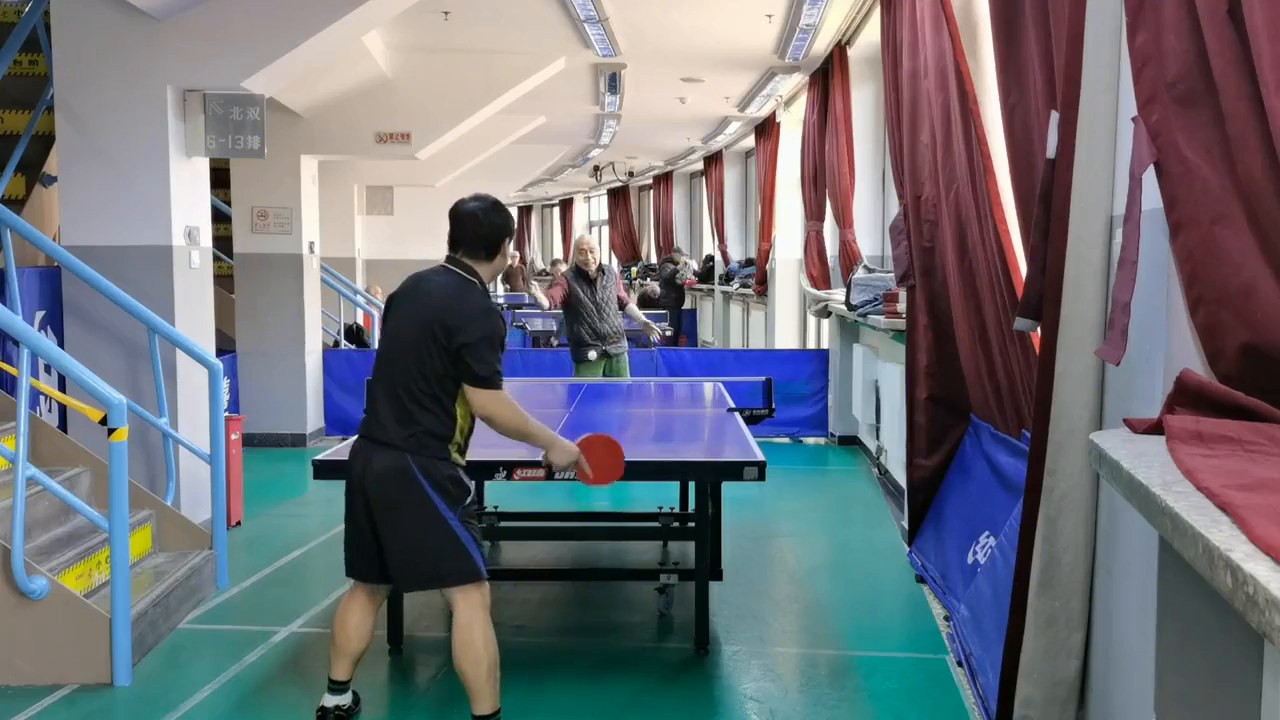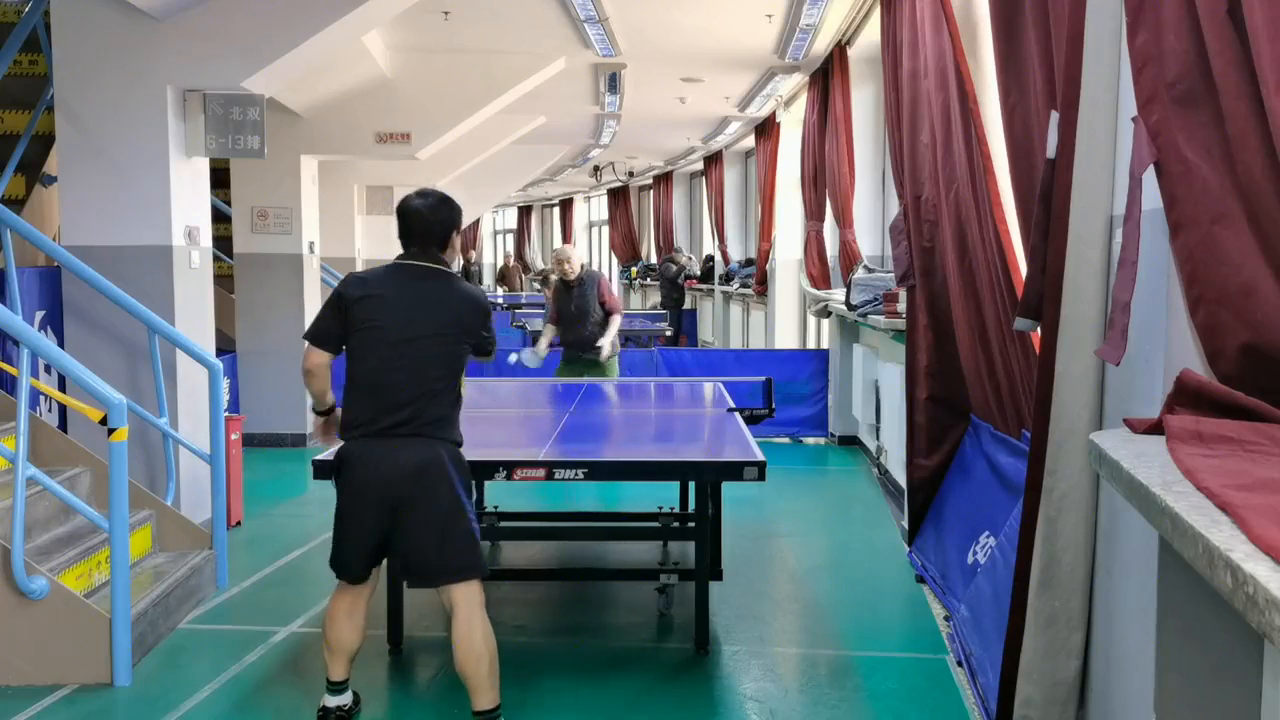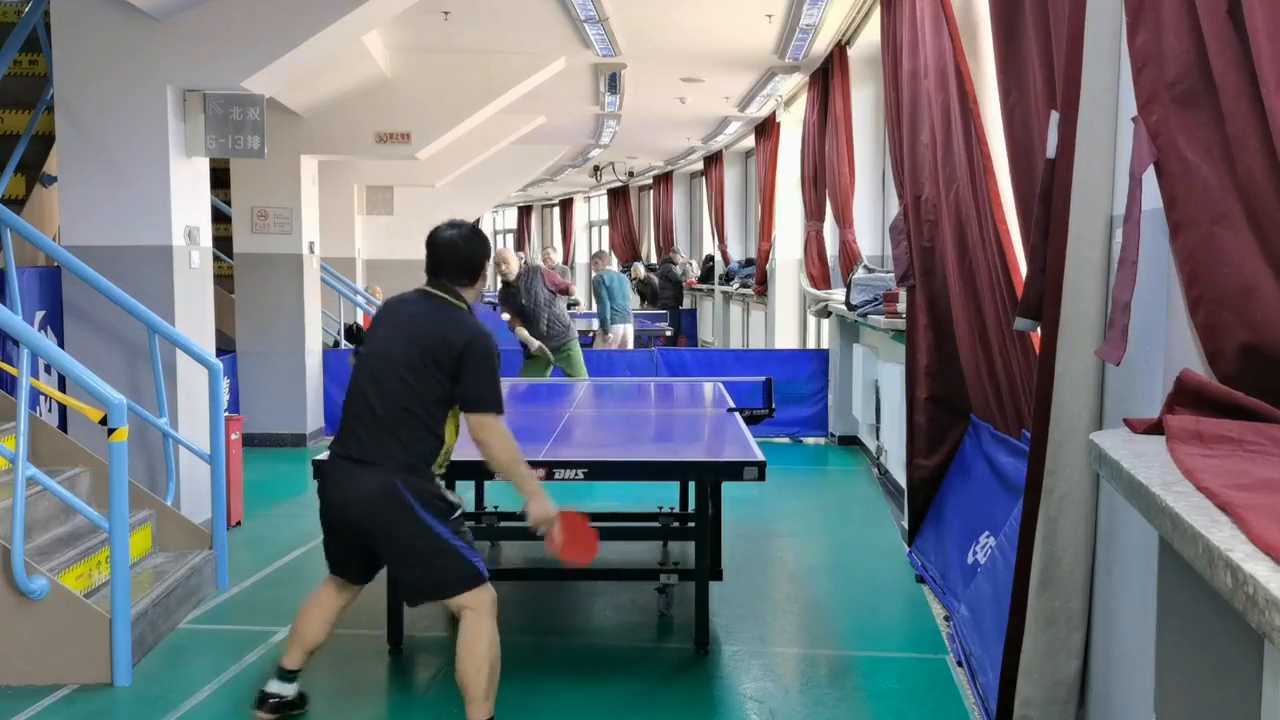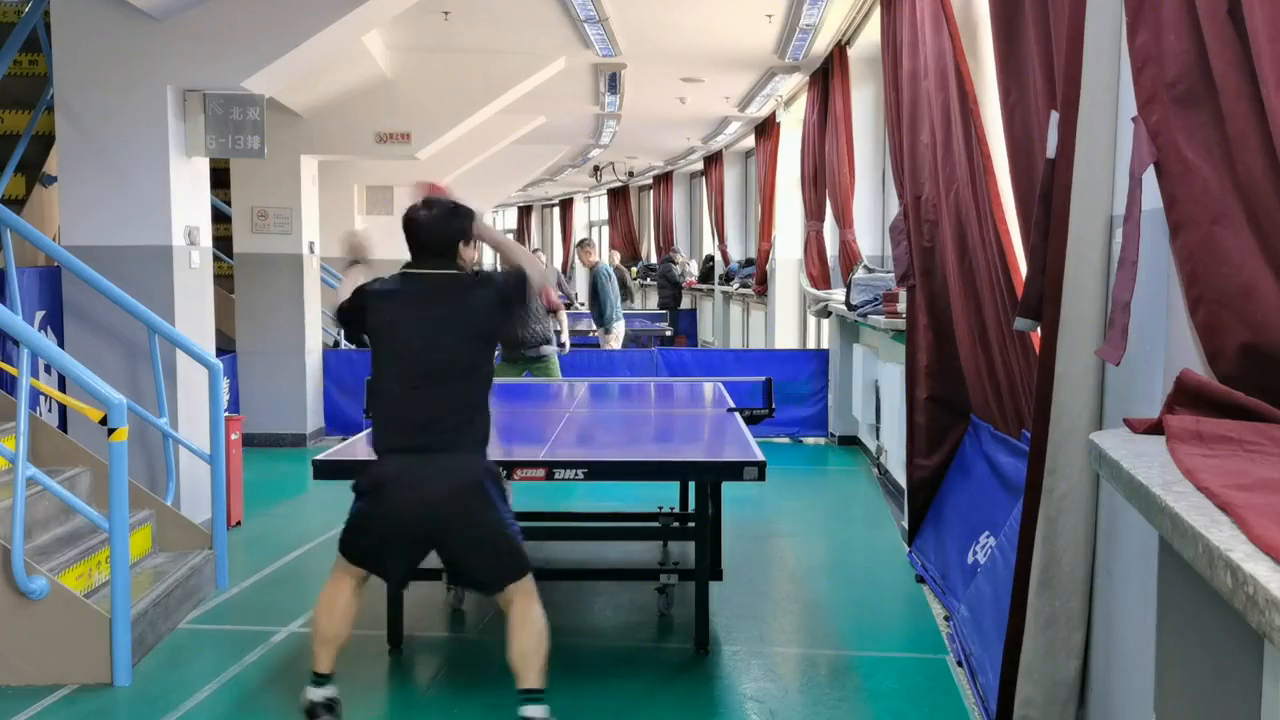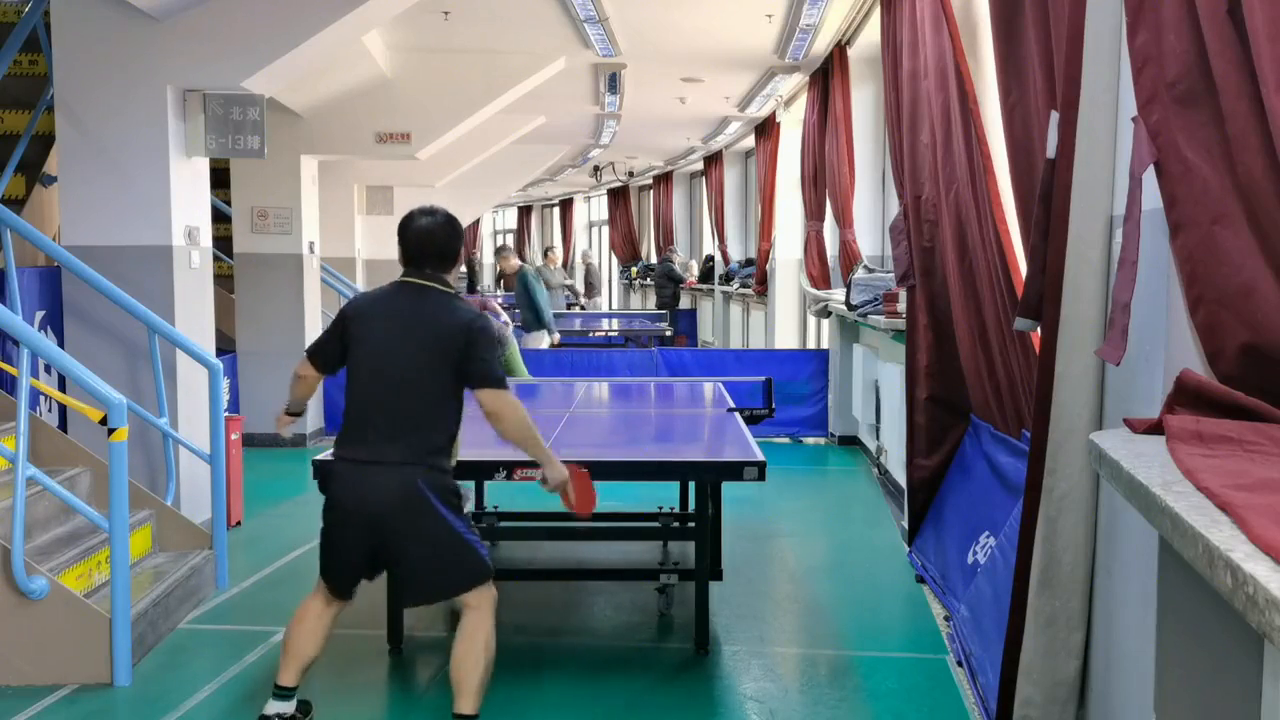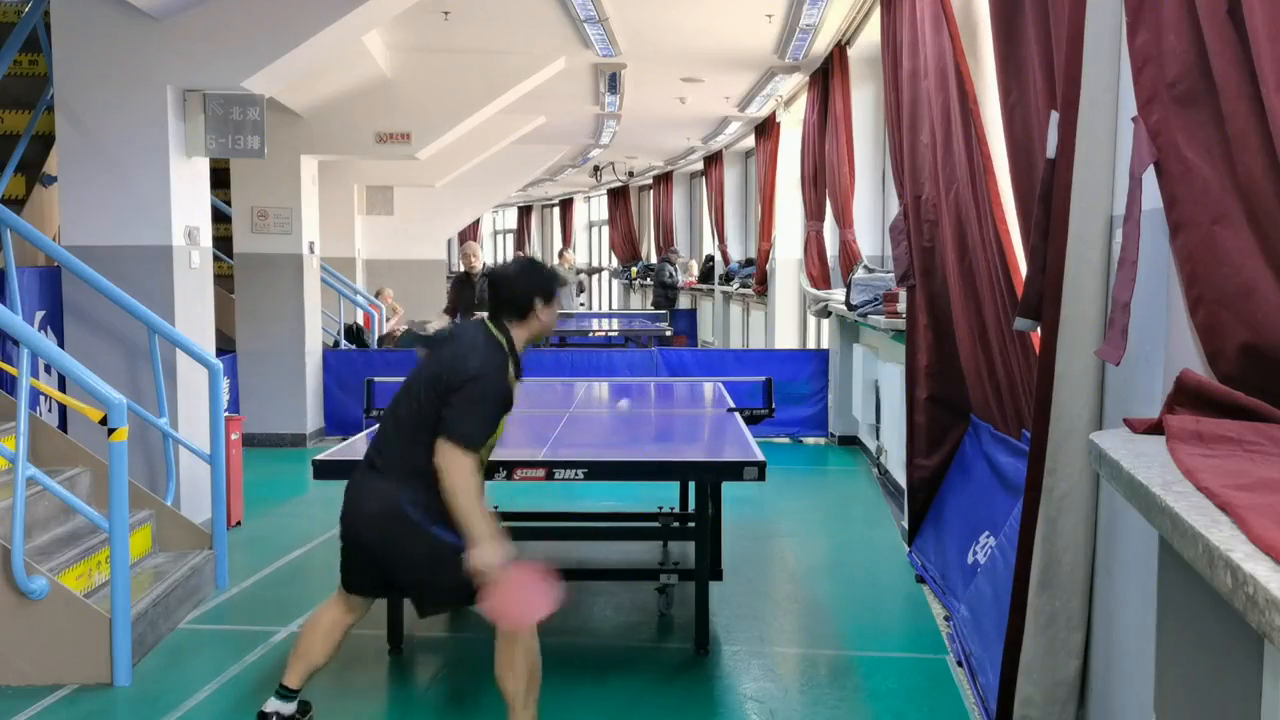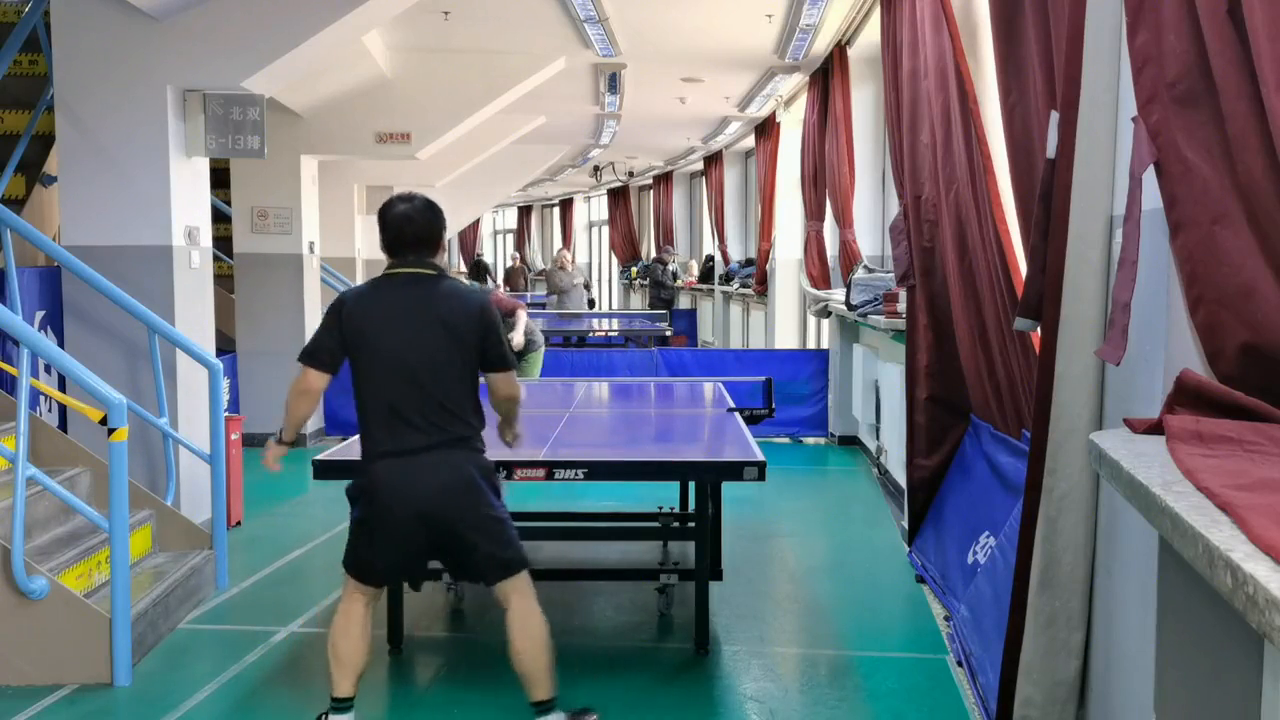
dt=0.7s
person 1, frame 1
left shoulder: (413, 287)
right shoulder: (478, 312)
right elbow: (488, 404)
right wrist: (552, 443)
left hip: (370, 458)
right hip: (420, 469)
left knee: (367, 585)
right knee: (470, 597)
person 1, frame 2
left shoulder: (356, 288)
right shoulder: (470, 302)
left elbow: (315, 362)
right elbow: (484, 352)
left wrist: (326, 409)
left hip: (363, 458)
right hip: (430, 463)
left knee: (353, 582)
right knee: (465, 596)
person 1, frame 3
left shoulder: (392, 311)
right shoulder: (472, 337)
right elbow: (488, 434)
right wrist: (536, 497)
left hip: (340, 479)
right hip: (396, 491)
left knee: (341, 583)
right knee: (477, 604)
person 1, frame 4
left shoulder: (378, 297)
right shoulder: (489, 294)
left elbow: (343, 315)
right elbow: (532, 269)
right wrist: (487, 231)
left hip: (395, 478)
right hip: (464, 479)
left knee: (347, 574)
right knee: (521, 596)
person 1, frame 5
left shoulder: (362, 307)
right shoulder: (468, 323)
left elbow: (306, 373)
right elbow: (498, 407)
left wrist: (292, 409)
right wrist: (547, 460)
left hip: (349, 482)
right hip: (414, 488)
left knee: (329, 594)
right knee: (480, 602)
person 1, frame 6
left shoulder: (468, 335)
right shoulder: (486, 372)
right elbow: (453, 461)
right wrist: (485, 541)
left hip: (364, 500)
right hip: (406, 510)
left knee: (349, 601)
person 1, frame 7
left shoulder: (352, 304)
right shoulder: (472, 304)
left elbow: (309, 384)
right elbow: (505, 390)
left wrist: (283, 438)
right wrist: (508, 425)
left hip: (388, 481)
right hip: (460, 477)
left knee: (358, 594)
right knee: (517, 593)
